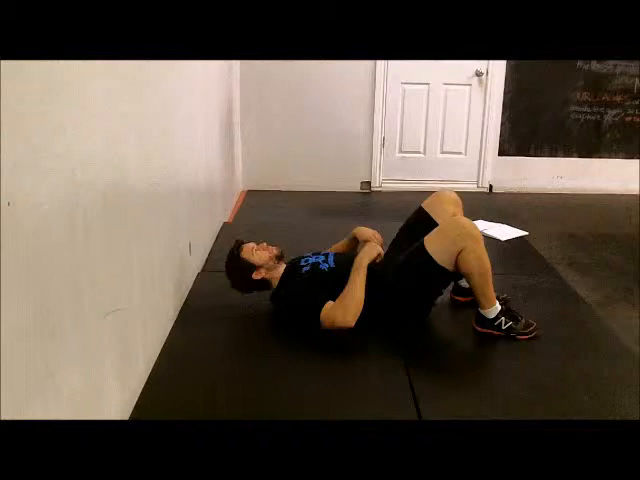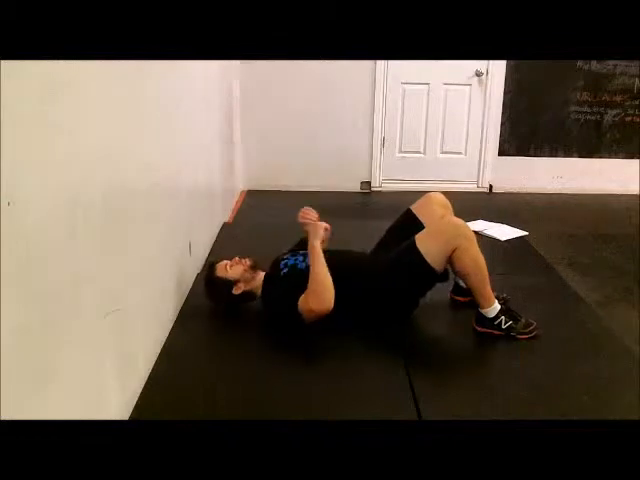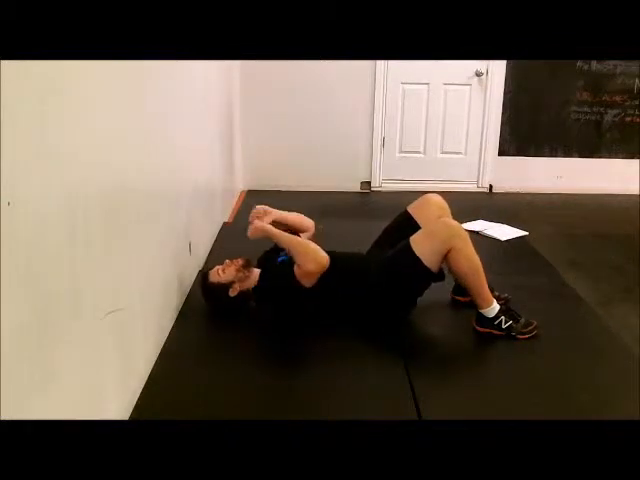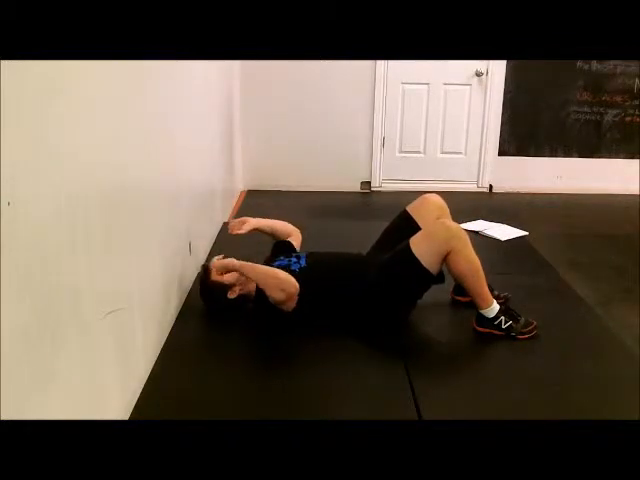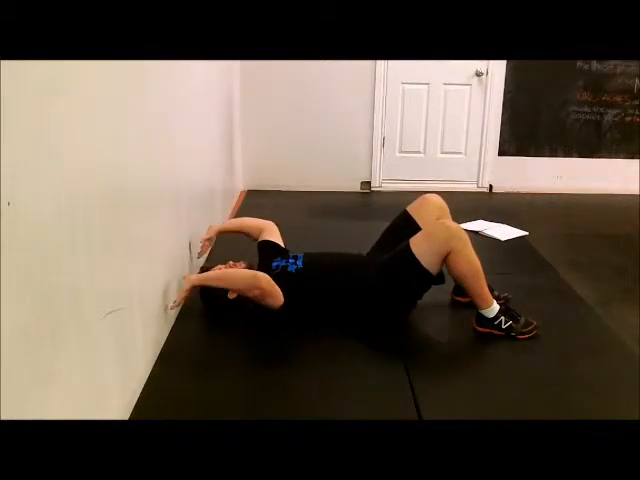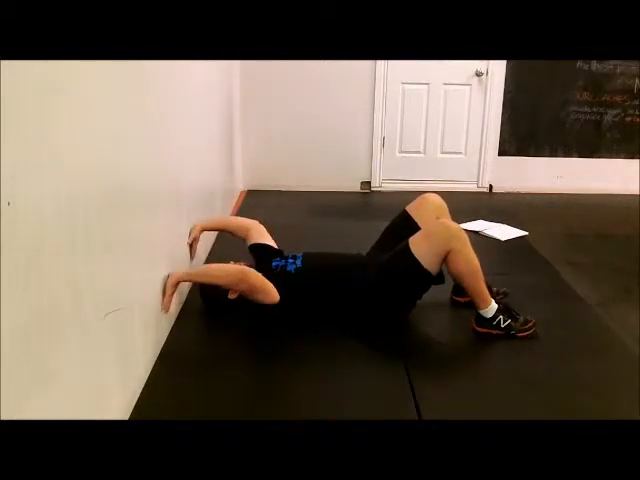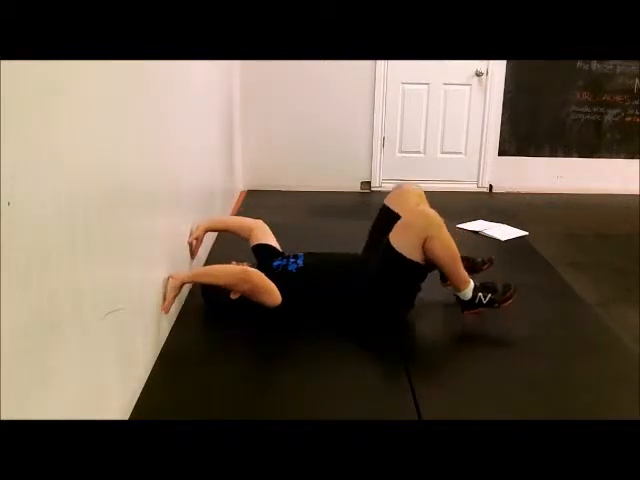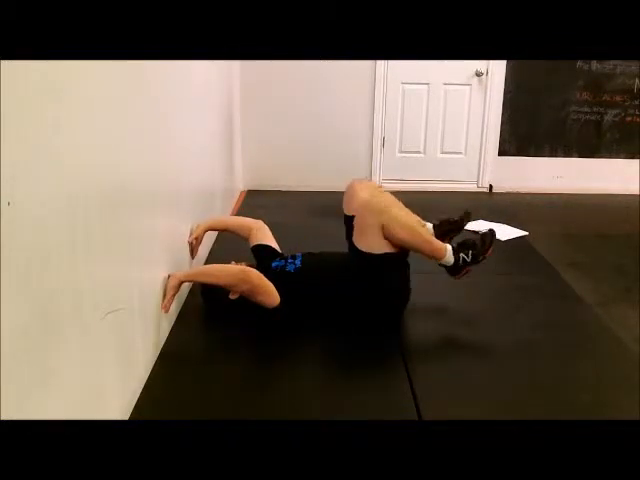
dt=0.4s
person 1, frame 1
left shoulder: (294, 268)
right shoulder: (291, 298)
right elbow: (344, 319)
left wrist: (355, 236)
right wrist: (362, 259)
left hip: (392, 264)
right hip: (400, 294)
left knee: (447, 200)
right knee: (464, 230)
left ankle: (466, 288)
right ankle: (492, 315)
person 1, frame 2
left shoulder: (279, 267)
right shoulder: (277, 299)
left elbow: (318, 235)
right elbow: (323, 304)
left wrist: (312, 225)
right wrist: (315, 241)
left hip: (378, 263)
right hip: (388, 292)
left knee: (435, 201)
right knee: (455, 230)
left ankle: (465, 288)
right ankle: (491, 315)
person 1, frame 3
left shoulder: (269, 262)
right shoulder: (273, 292)
left elbow: (308, 227)
right elbow: (316, 262)
left wrist: (274, 216)
right wrist: (269, 229)
left hip: (373, 263)
right hip: (383, 291)
left knee: (433, 203)
right knee: (450, 231)
left ankle: (467, 288)
right ankle: (491, 315)
person 1, frame 4
left shoulder: (272, 266)
right shoulder: (269, 298)
left elbow: (293, 232)
right elbow: (289, 287)
left wrist: (253, 224)
right wrist: (228, 264)
left hip: (374, 264)
right hip: (382, 293)
left knee: (431, 203)
right knee: (449, 232)
left ankle: (468, 288)
right ankle: (491, 316)
person 1, frame 5
left shoulder: (271, 263)
right shoulder: (269, 296)
left elbow: (266, 226)
right elbow: (257, 282)
left wrist: (218, 228)
right wrist: (194, 280)
left hip: (373, 265)
right hip: (381, 293)
left knee: (432, 203)
right knee: (448, 231)
left ankle: (467, 288)
right ankle: (491, 315)
person 1, frame 6
left shoulder: (268, 263)
right shoulder: (267, 291)
left elbow: (251, 226)
right elbow: (242, 277)
left wrist: (202, 226)
right wrist: (181, 276)
left hip: (373, 266)
right hip: (382, 292)
left knee: (431, 203)
right knee: (449, 232)
left ankle: (467, 287)
right ankle: (490, 314)
person 1, frame 7
left shoulder: (270, 264)
right shoulder: (268, 294)
left elbow: (255, 226)
right elbow: (243, 277)
left wrist: (205, 226)
right wrist: (181, 277)
left hip: (370, 265)
right hip: (384, 293)
left knee: (407, 195)
right knee: (421, 215)
left ankle: (450, 265)
right ankle: (469, 295)
person 1, frame 8
left shoulder: (269, 264)
right shoulder: (268, 297)
left elbow: (255, 226)
right elbow: (244, 275)
left wrist: (205, 225)
right wrist: (181, 276)
left hip: (367, 271)
right hip: (382, 290)
left knee: (359, 190)
right knee: (369, 206)
left ankle: (434, 233)
right ankle: (452, 258)
